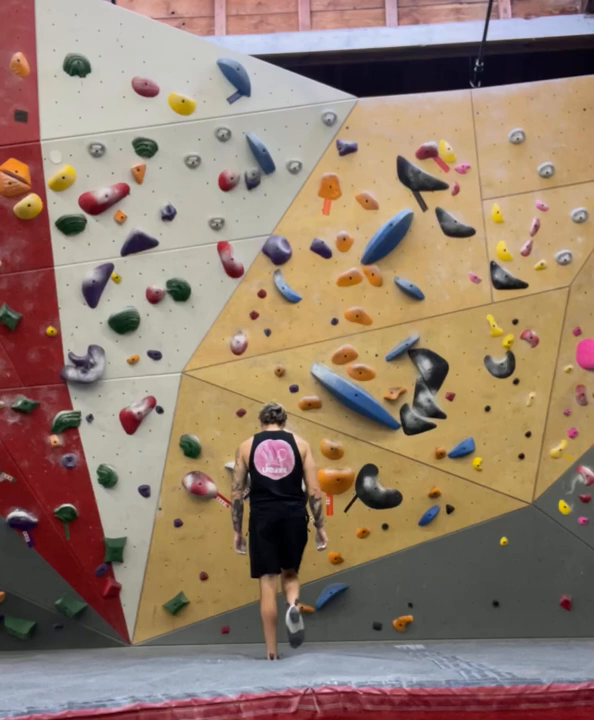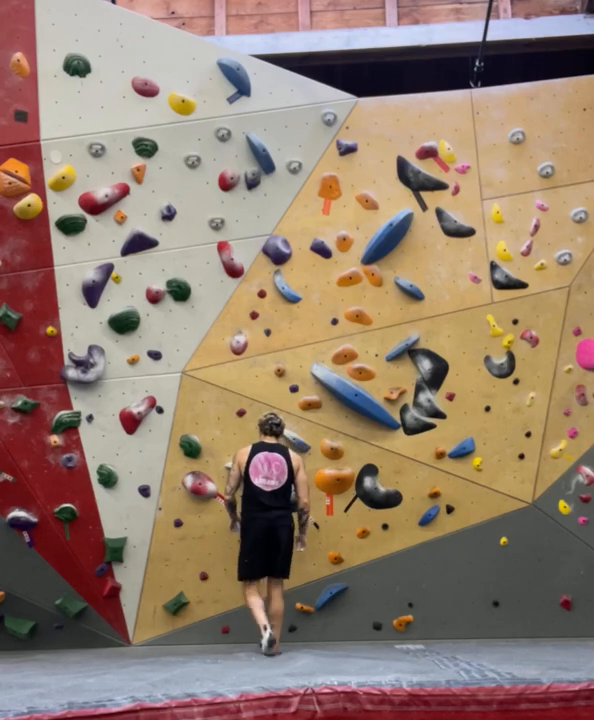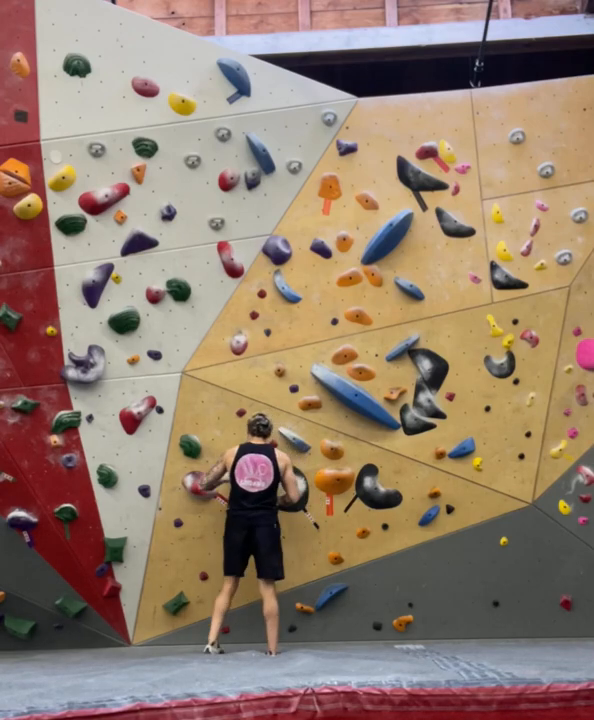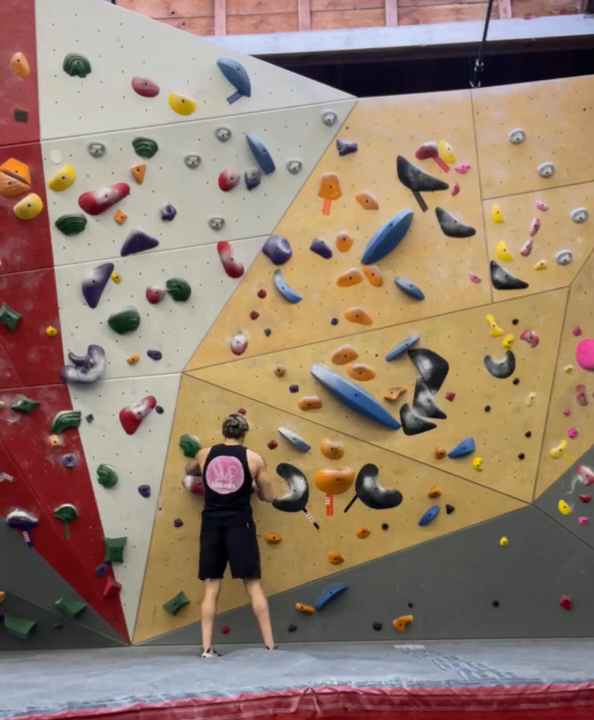
dt=0.5s
person 1, frame 1
left shoulder: (247, 446)
right shoulder: (300, 444)
left elbow: (236, 493)
right elbow: (314, 490)
left wrist: (237, 530)
right wrist: (320, 526)
left hip: (263, 518)
right hip: (294, 516)
left knee: (268, 585)
right knee: (290, 574)
left ankle: (271, 653)
right ankle: (294, 607)
person 1, frame 2
left shoulder: (243, 454)
right shoulder: (294, 458)
left elbow: (228, 495)
right elbow: (304, 502)
left wrist: (235, 518)
right wrist: (302, 532)
left hip: (254, 525)
right hip: (282, 525)
left knee: (251, 588)
right knee: (276, 587)
left ankle: (265, 628)
right ankle: (274, 647)
person 1, frame 3
left shoulder: (232, 453)
right shoulder: (281, 457)
left elbow: (205, 484)
right elbow: (293, 497)
left wrist: (223, 479)
left hip: (237, 524)
right hip: (266, 525)
left knee: (229, 586)
right knee: (268, 589)
left ankle: (212, 642)
right ankle: (272, 649)
person 1, frame 4
left shoulder: (204, 454)
right shoulder: (253, 458)
left elbow: (188, 471)
right elbow: (268, 496)
left hip: (211, 526)
right hip: (239, 526)
left knee: (211, 590)
right knee: (253, 585)
left ankle: (206, 648)
right ankle: (270, 646)
